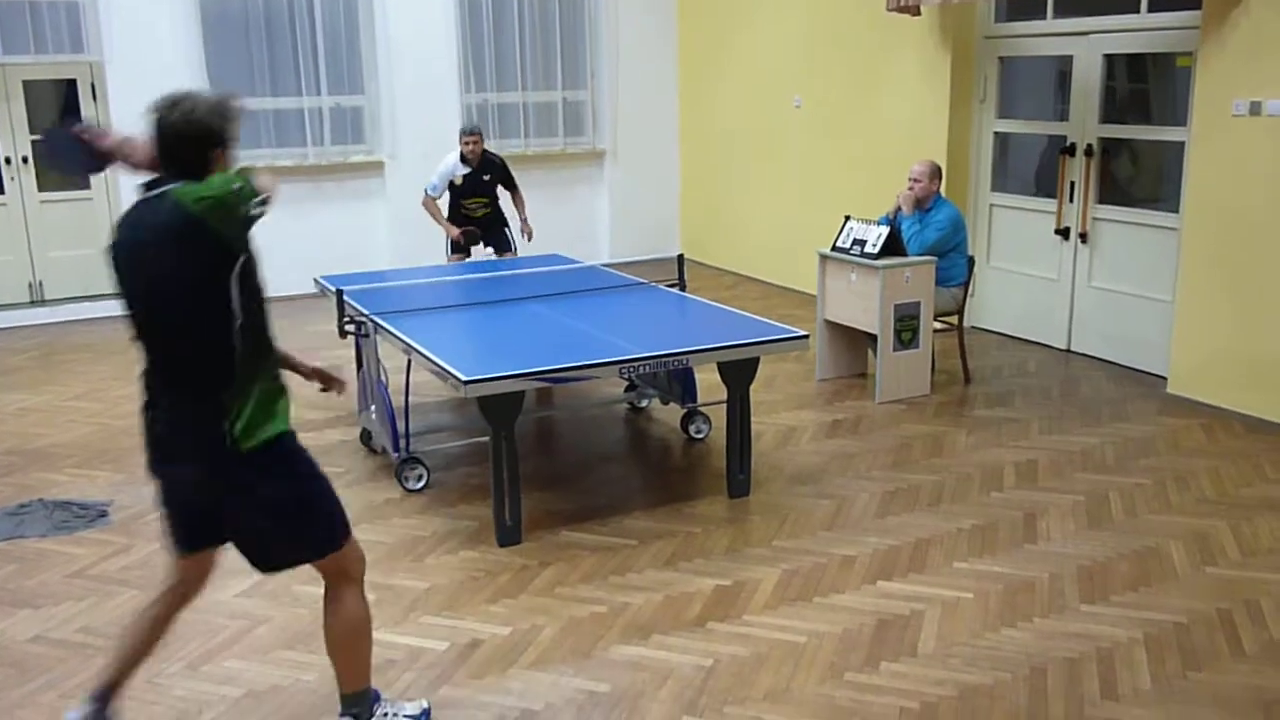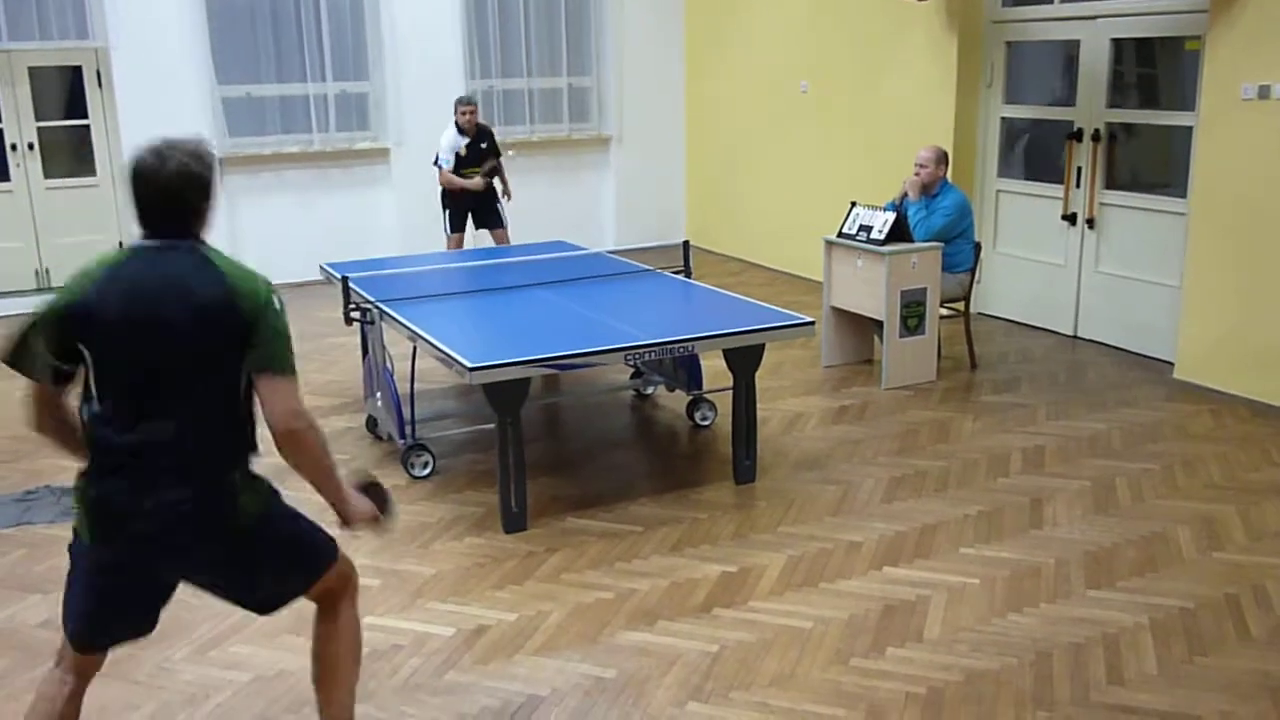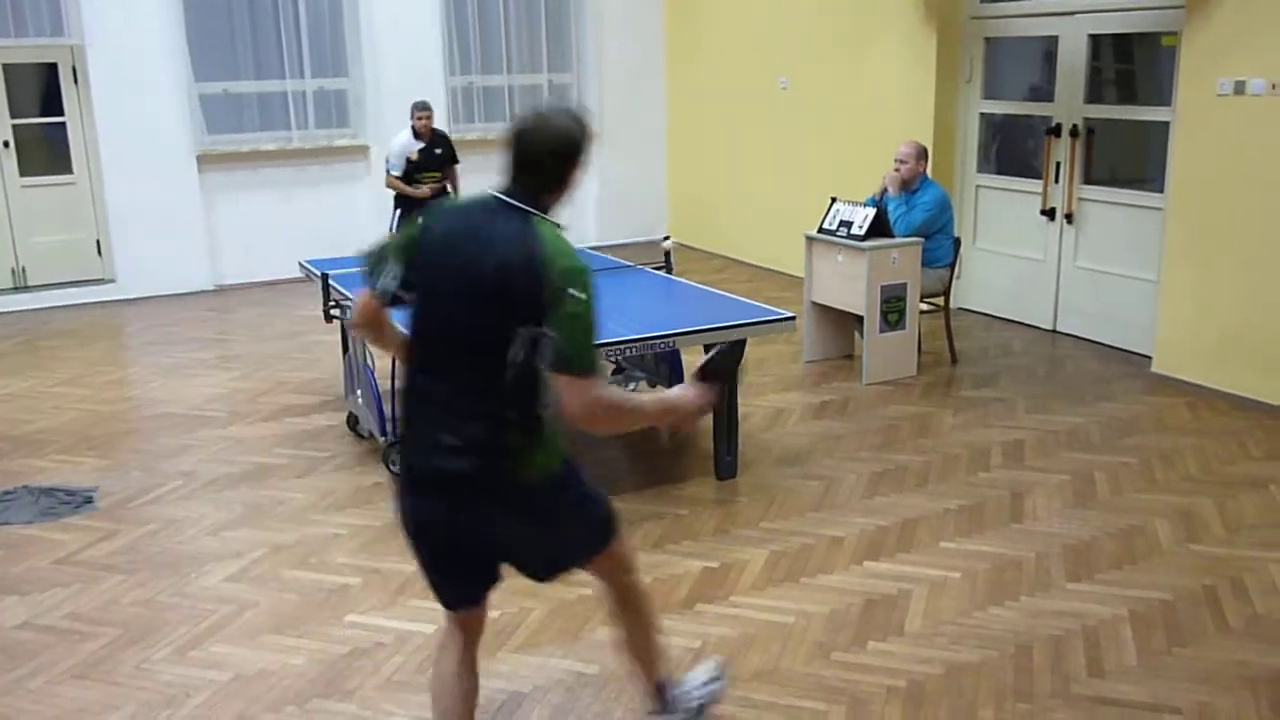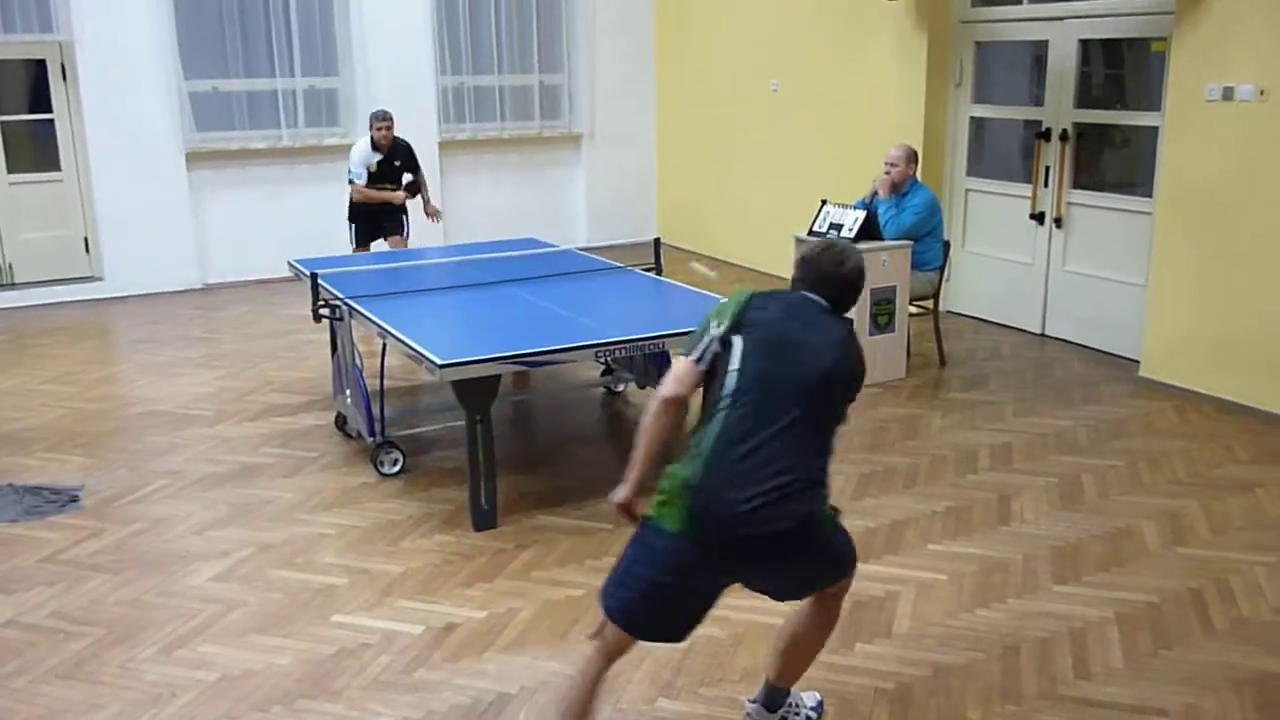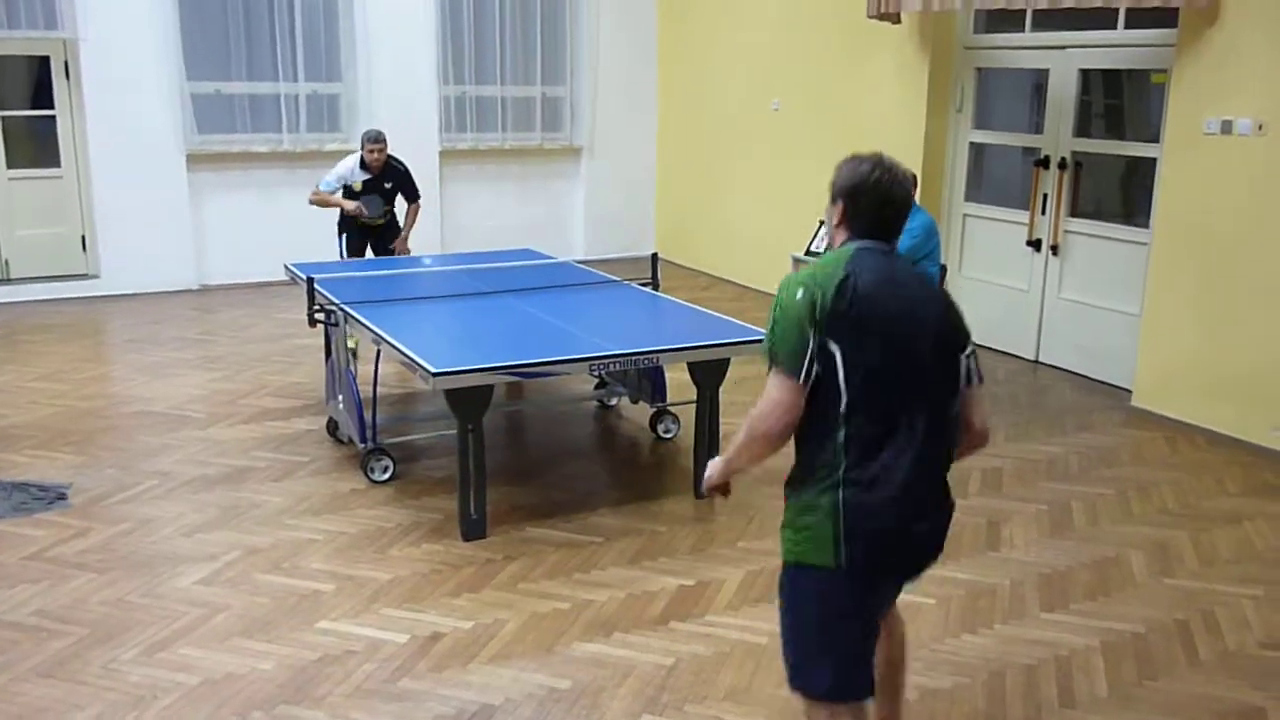
dt=0.5s
person 1, frame 1
left shoulder: (127, 230)
right shoulder: (211, 202)
right elbow: (261, 187)
left wrist: (293, 362)
right wrist: (136, 150)
left hip: (172, 442)
right hip: (245, 440)
left knee: (189, 576)
right knee: (345, 568)
person 1, frame 2
left shoulder: (86, 292)
right shoulder: (248, 292)
left elbow: (45, 411)
right elbow: (288, 425)
right wrist: (343, 500)
left hip: (113, 515)
right hip: (221, 508)
left knee: (74, 664)
right knee: (339, 588)
person 1, frame 3
left shoulder: (434, 225)
right shoulder: (559, 266)
left elbow: (363, 315)
right elbow: (580, 409)
right wrist: (672, 405)
left hip: (424, 467)
right hip: (510, 466)
left knee: (463, 629)
right knee: (616, 566)
person 1, frame 4
left shoulder: (746, 306)
right shoulder: (850, 355)
left elbow: (671, 395)
left wrist: (633, 482)
left hip: (700, 510)
right hip: (793, 527)
left knee: (606, 644)
right knee: (836, 578)
person 1, frame 5
left shoulder: (812, 285)
right shoulder: (937, 301)
left elbow: (778, 417)
right elbow: (973, 429)
left wrist: (725, 466)
left hip: (836, 520)
right hip: (921, 517)
right knee: (873, 606)
